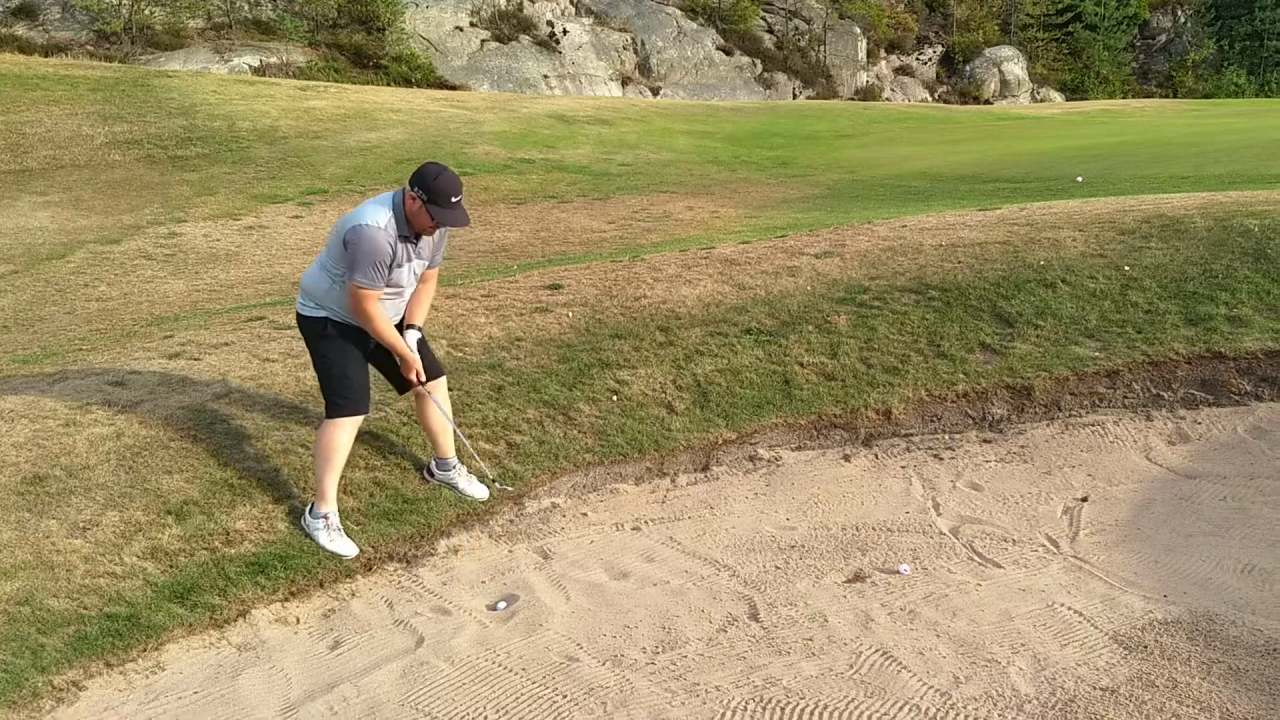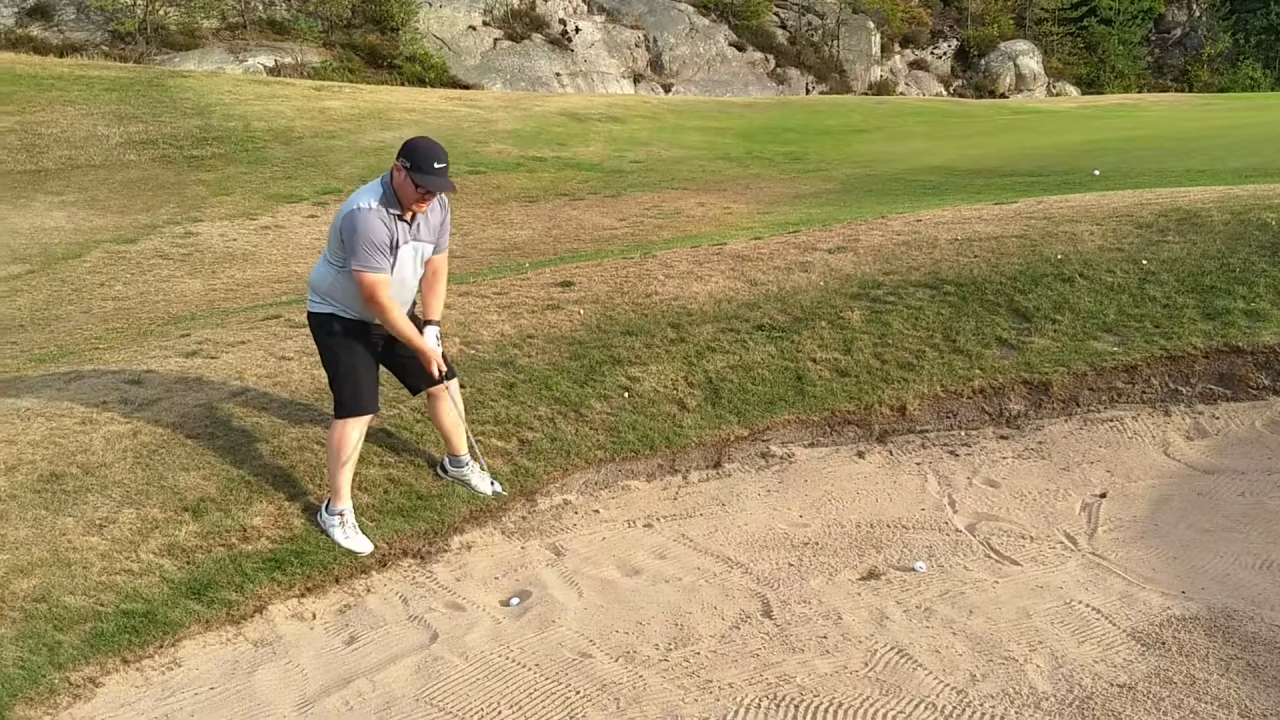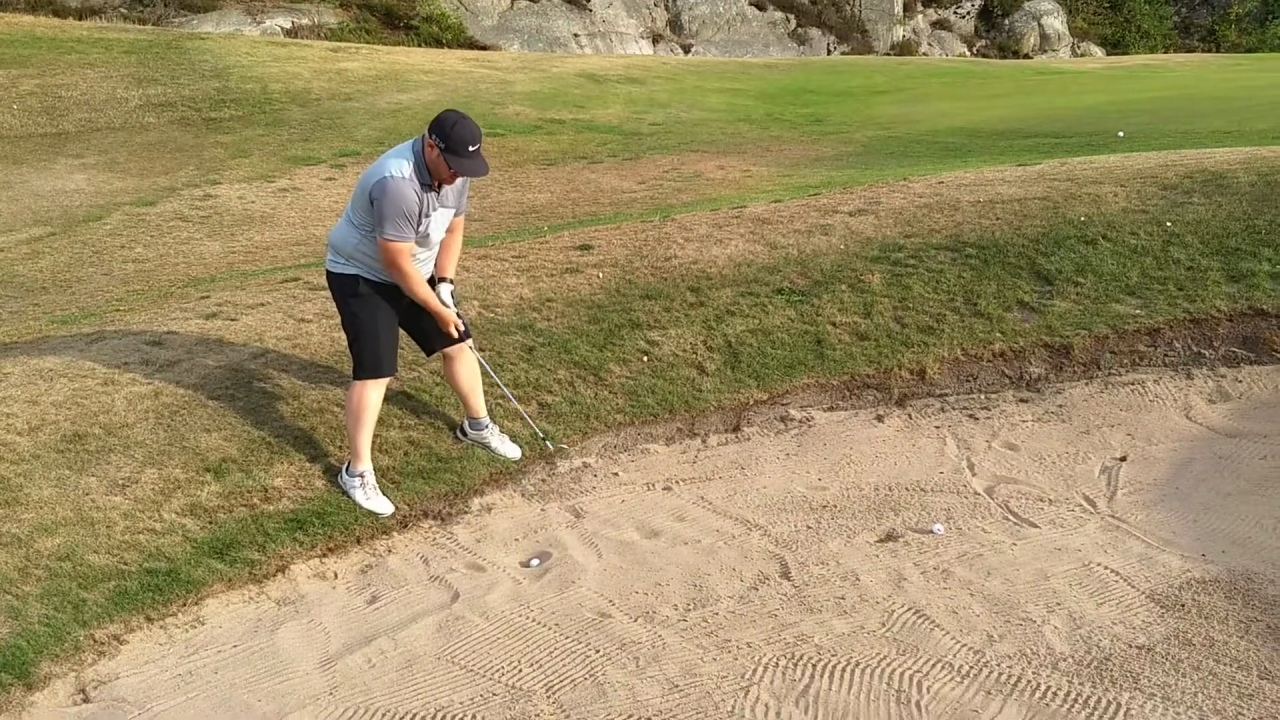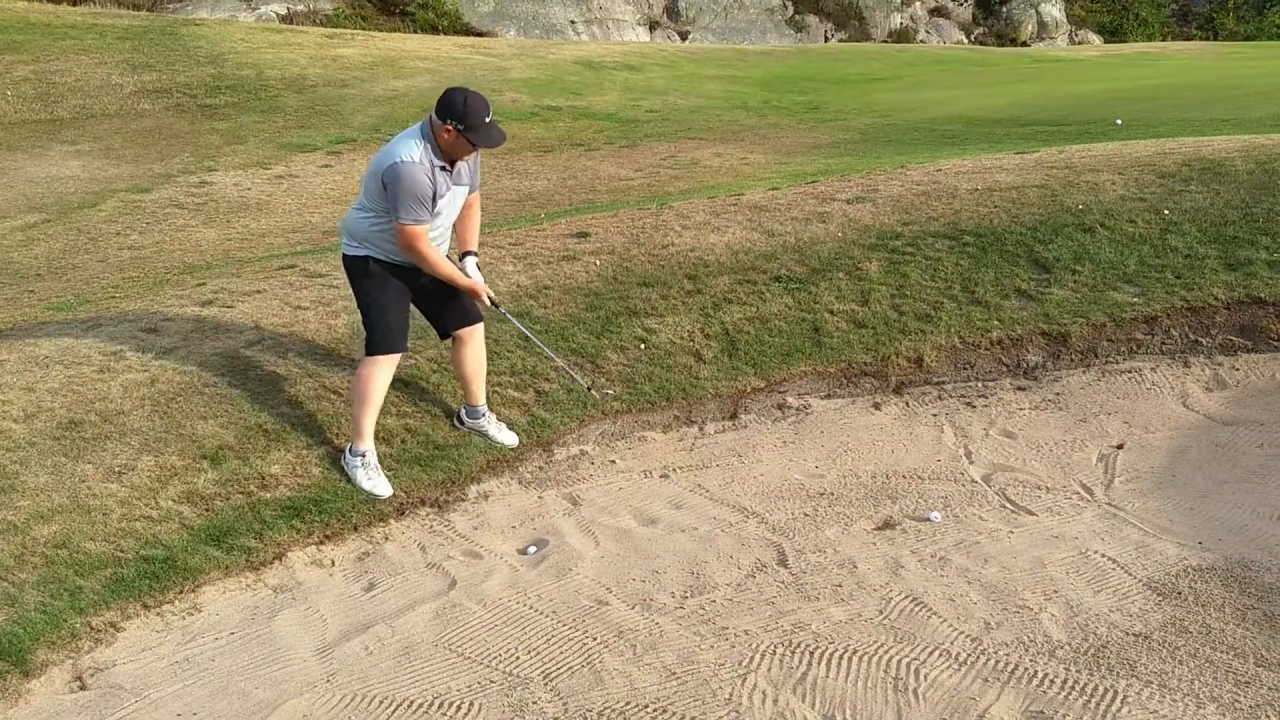
dt=1s
person 1, frame 1
left shoulder: (433, 222)
right shoulder: (373, 231)
left elbow: (426, 280)
right elbow: (363, 307)
left wrist: (412, 335)
right wrist: (402, 354)
left hip: (388, 315)
right hip: (331, 316)
left knee: (433, 379)
right knee: (348, 410)
left ankle: (445, 466)
right ankle: (321, 513)
person 1, frame 2
left shoulder: (436, 205)
right shoulder: (366, 215)
left elbow: (435, 268)
right elbow: (375, 299)
left wrist: (431, 328)
right wrist: (421, 348)
left hip: (397, 314)
right hip: (342, 317)
left knee: (444, 383)
right knee: (356, 410)
left ankle: (458, 462)
right ankle: (337, 511)
person 1, frame 3
left shoulder: (453, 171)
right shoulder: (397, 182)
left elbow: (453, 229)
right elbow: (396, 263)
left wrist: (445, 285)
right wrist: (437, 310)
left hip: (415, 273)
right hip: (362, 277)
left knee: (458, 343)
right knee: (375, 372)
left ankle: (477, 425)
right ankle: (357, 472)
person 1, frame 4
left shoulder: (463, 151)
right shoulder: (409, 166)
left elbow: (470, 204)
right elbow: (414, 244)
left wrist: (470, 259)
right wrist: (464, 282)
left hip: (426, 257)
right hip: (376, 259)
left knee: (470, 326)
right knee: (386, 349)
left ankle: (475, 413)
right ankle: (360, 452)
